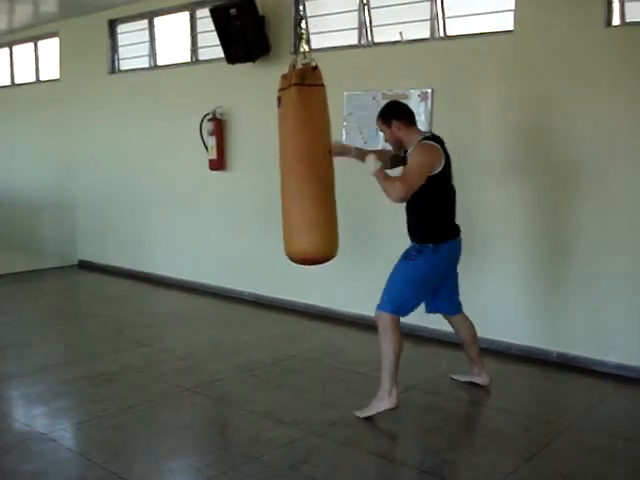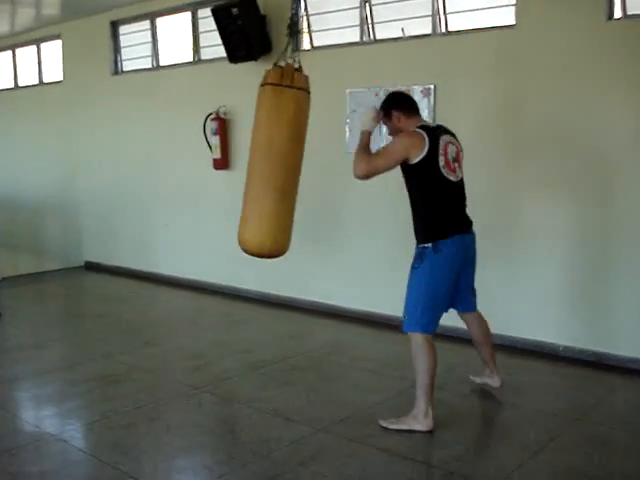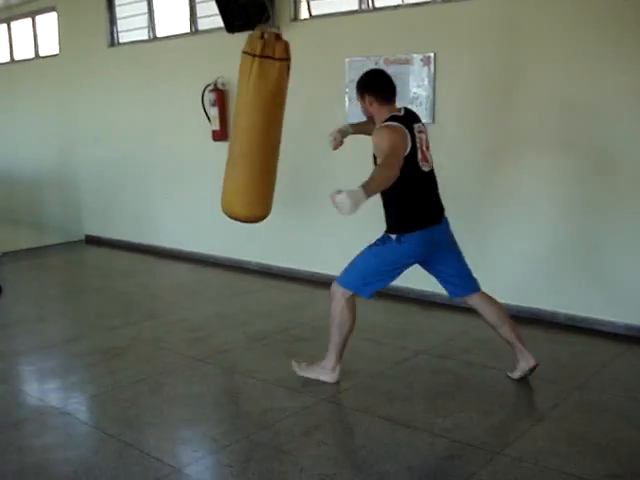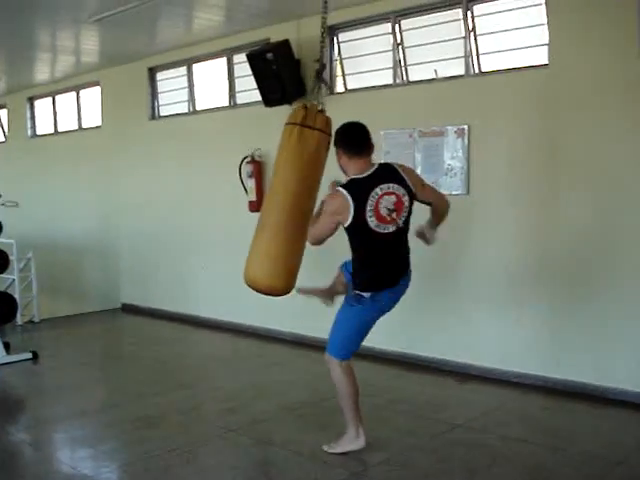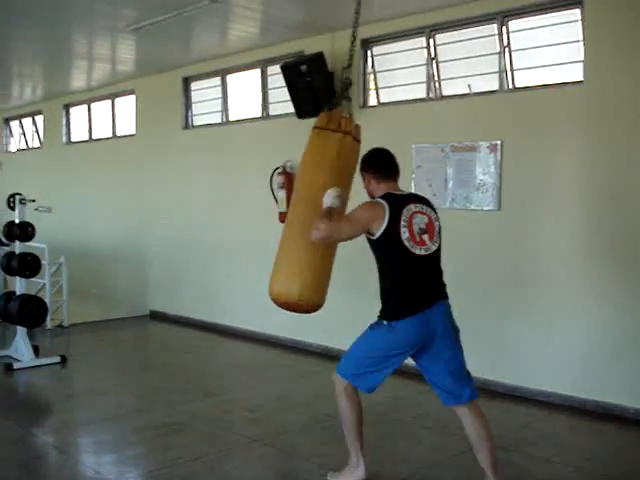
dt=0.4s
person 1, frame 1
left shoulder: (427, 149)
right shoulder: (416, 148)
left elbow: (397, 192)
right elbow: (385, 157)
left wrist: (377, 168)
right wrist: (345, 149)
left hip: (431, 248)
right hip: (445, 244)
left knee: (387, 314)
right knee: (452, 310)
left ankle: (386, 395)
right ankle: (478, 371)
person 1, frame 2
left shoulder: (410, 140)
right shoulder: (447, 136)
left elbow: (362, 170)
left wrist: (366, 134)
right wrist: (402, 162)
left hip: (439, 246)
right hip: (462, 238)
left knee: (419, 330)
right knee: (466, 308)
left ankle: (422, 414)
right ankle: (492, 372)
person 1, frame 3
left shoulder: (389, 134)
right shoulder: (407, 118)
left elbow: (389, 168)
left wrist: (360, 192)
right wrist: (348, 129)
left hip: (405, 238)
right hip: (437, 227)
left knee: (342, 290)
right knee: (472, 295)
left ankle: (330, 366)
right ankle: (523, 355)
person 1, frame 4
left shoulder: (342, 197)
right shoulder: (400, 174)
left elbow: (314, 237)
right elbow: (441, 203)
right wrist: (430, 228)
left hip: (371, 293)
right hip: (400, 278)
left knee: (336, 359)
right knee: (348, 268)
left ankle: (355, 436)
right ankle: (328, 292)
person 1, frame 5
left shoulder: (375, 210)
right shoulder: (424, 205)
left elbow: (319, 233)
left wrist: (331, 204)
left hip: (400, 324)
right hip: (439, 314)
left knee: (344, 381)
right knee: (463, 400)
